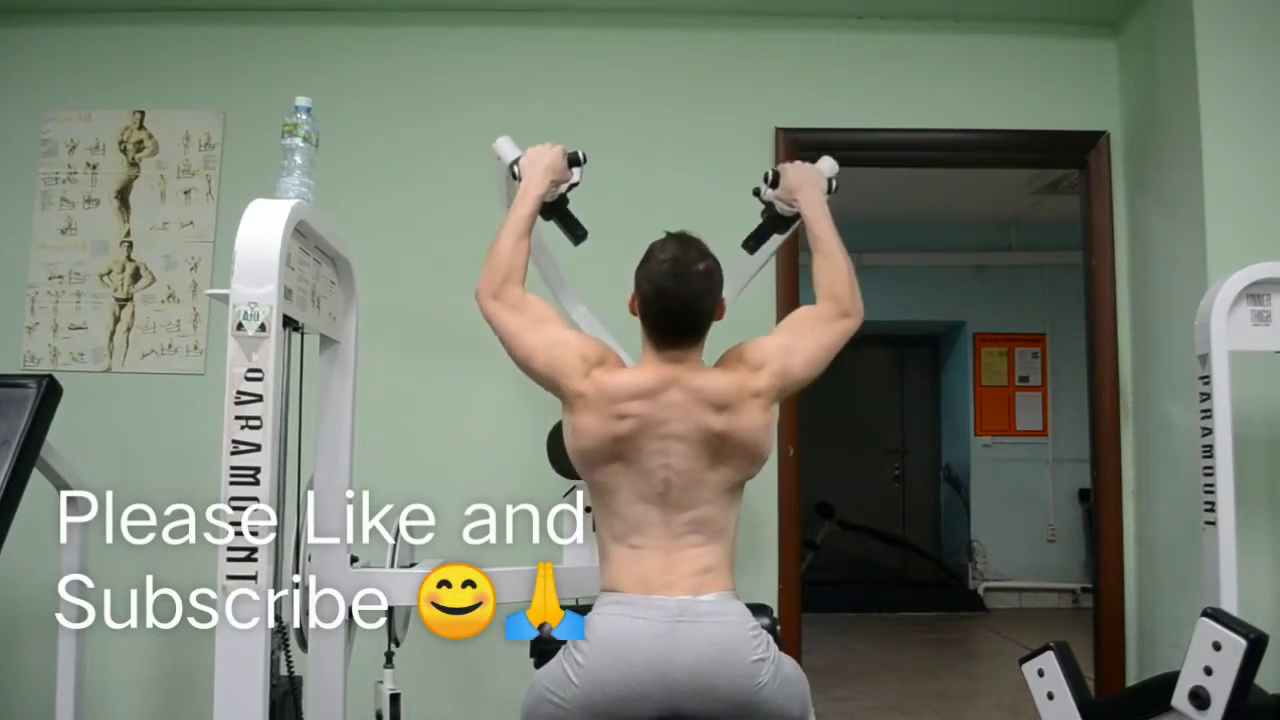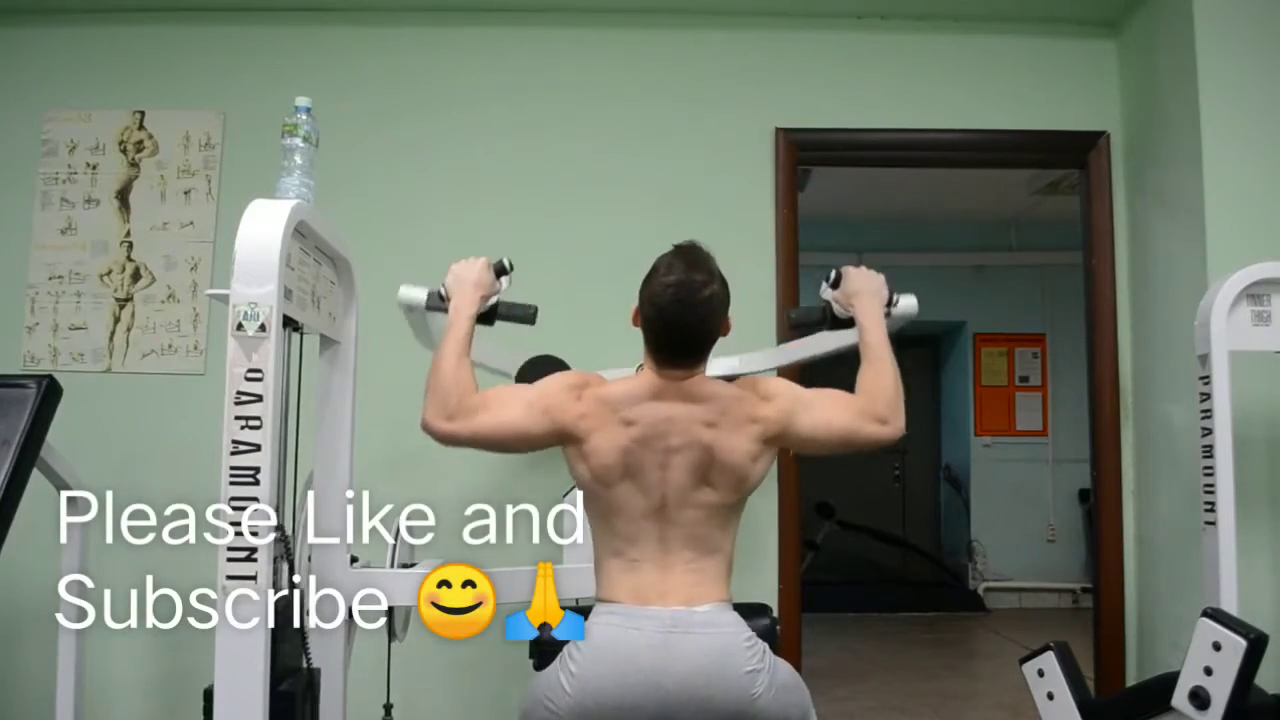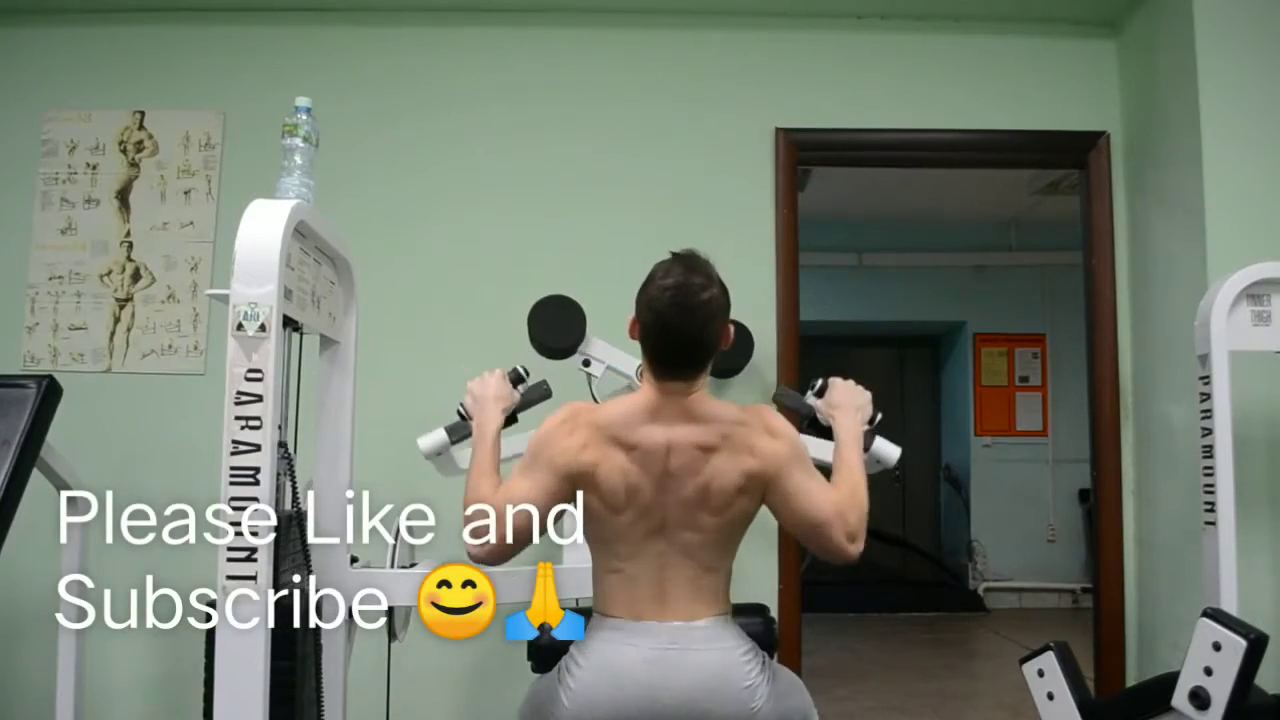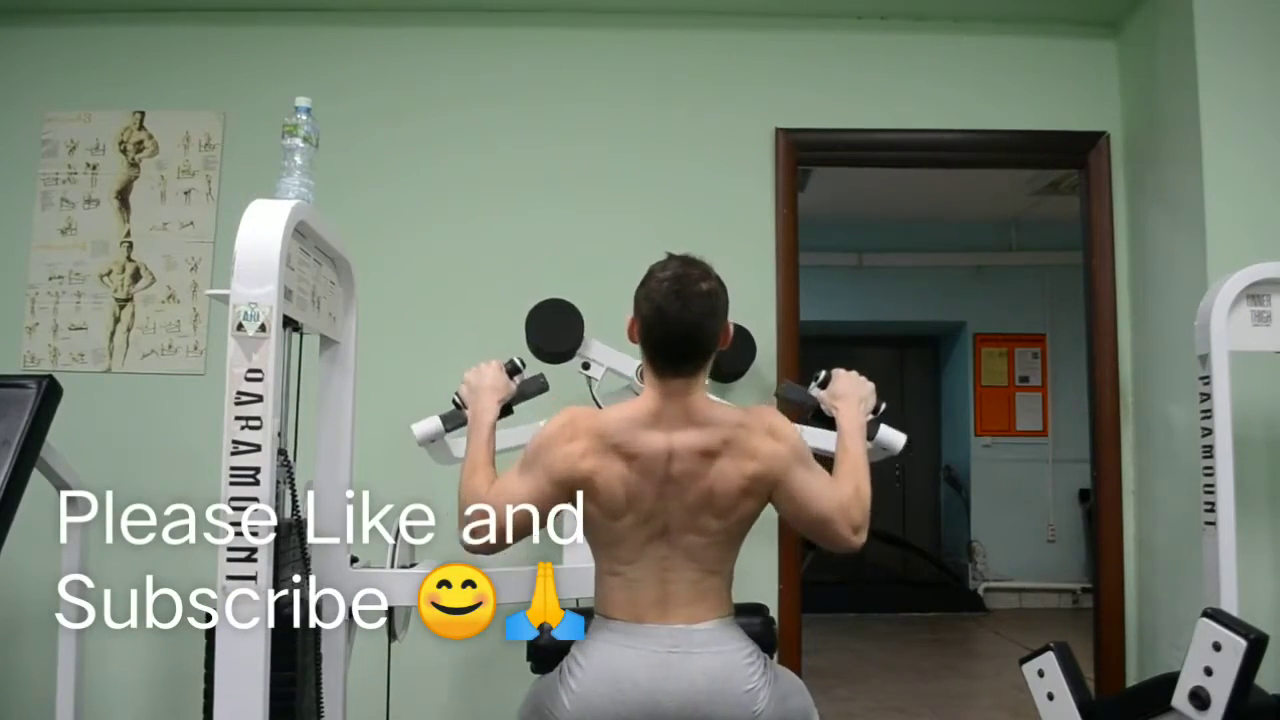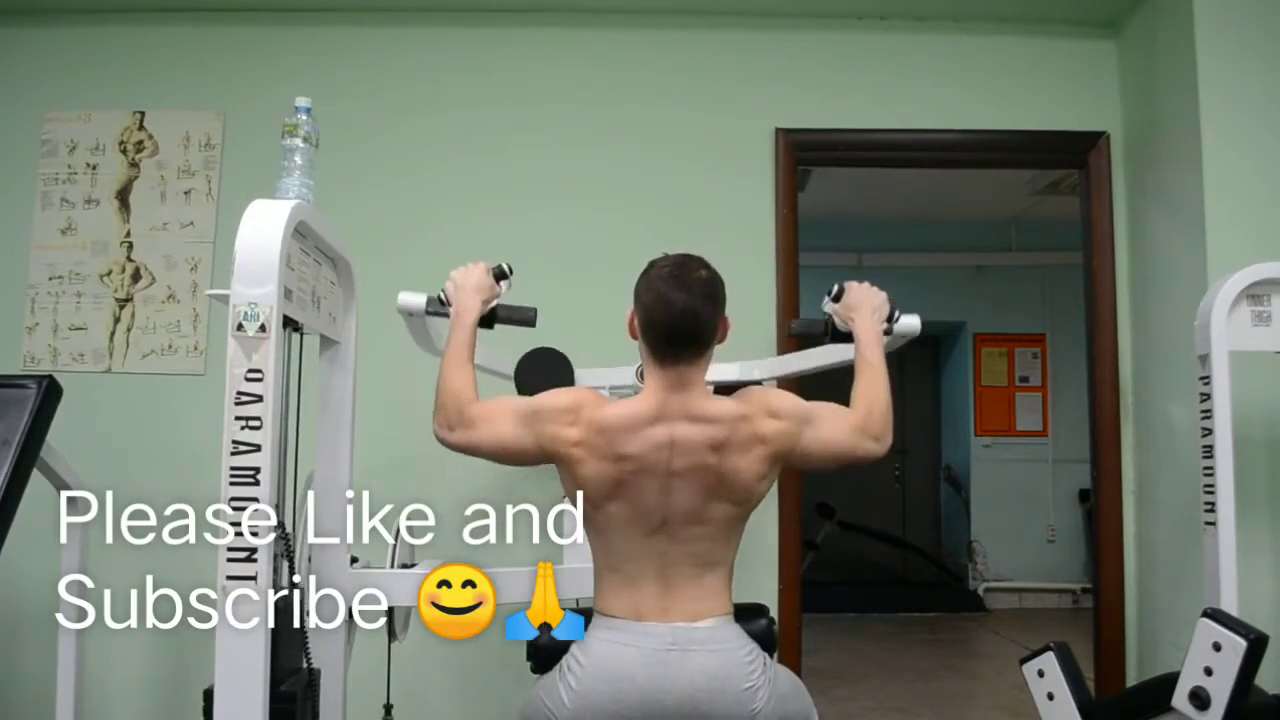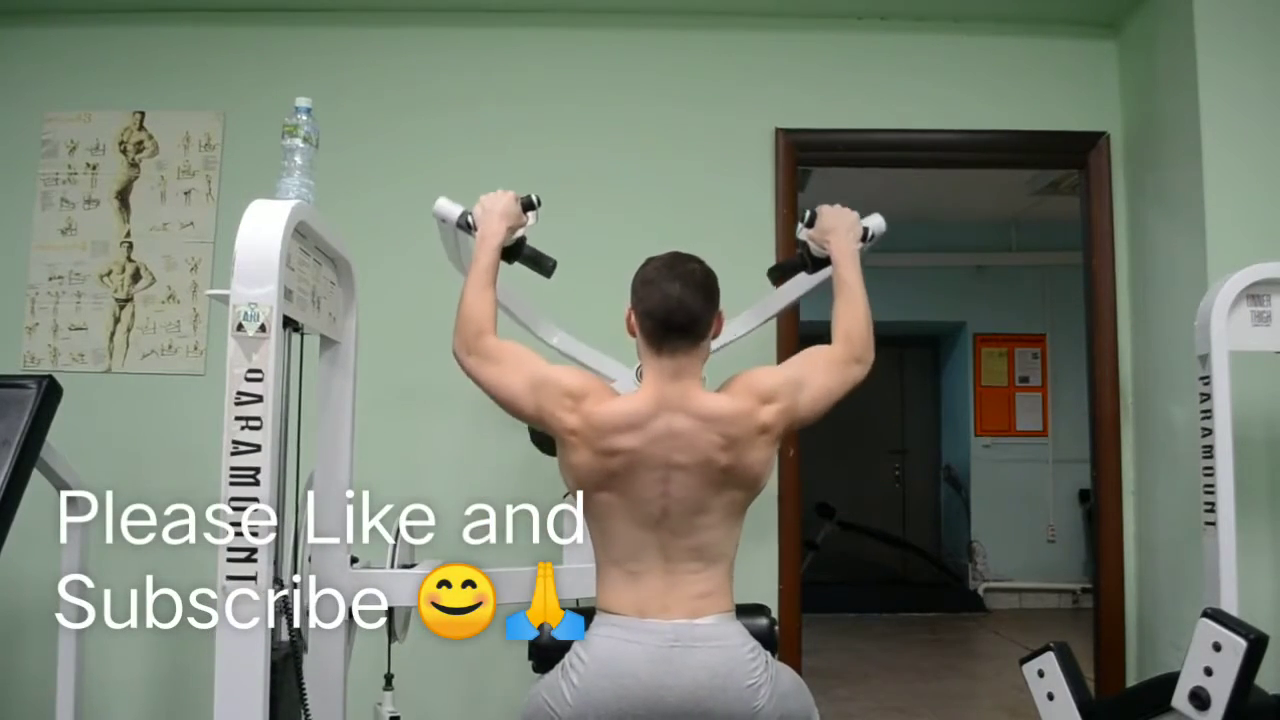
dt=0.4s
person 1, frame 1
left shoulder: (590, 388)
right shoulder: (751, 389)
left elbow: (497, 294)
right elbow: (843, 310)
left wrist: (533, 188)
right wrist: (811, 202)
left hip: (614, 644)
right hip: (727, 643)
person 1, frame 2
left shoulder: (583, 409)
right shoulder: (758, 412)
left elbow: (445, 417)
right elbow: (884, 418)
left wrist: (465, 302)
right wrist: (868, 309)
left hip: (608, 656)
right hip: (721, 655)
person 1, frame 3
left shoulder: (576, 435)
right shoulder: (761, 438)
left elbow: (486, 545)
right elbow: (845, 542)
left wrist: (487, 423)
right wrist: (848, 429)
left hip: (605, 676)
right hip: (721, 674)
person 1, frame 4
left shoulder: (576, 438)
right shoulder: (764, 440)
left elbow: (479, 534)
right elbow: (850, 531)
left wrist: (483, 412)
right wrist: (850, 417)
left hip: (607, 678)
right hip: (724, 677)
person 1, frame 5
left shoulder: (575, 426)
right shoulder: (763, 426)
left elbow: (454, 425)
right elbow: (873, 436)
left wrist: (467, 309)
right wrist: (866, 326)
left hip: (607, 671)
right hip: (723, 671)
person 1, frame 6
left shoulder: (580, 415)
right shoulder: (756, 415)
left elbow: (473, 348)
right elbow: (855, 356)
left wrist: (491, 234)
right wrist: (843, 248)
left hip: (608, 666)
right hip: (725, 665)
